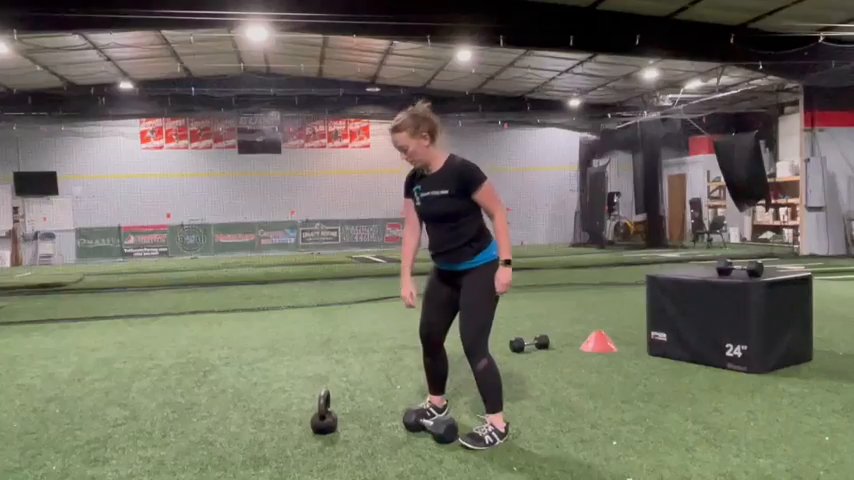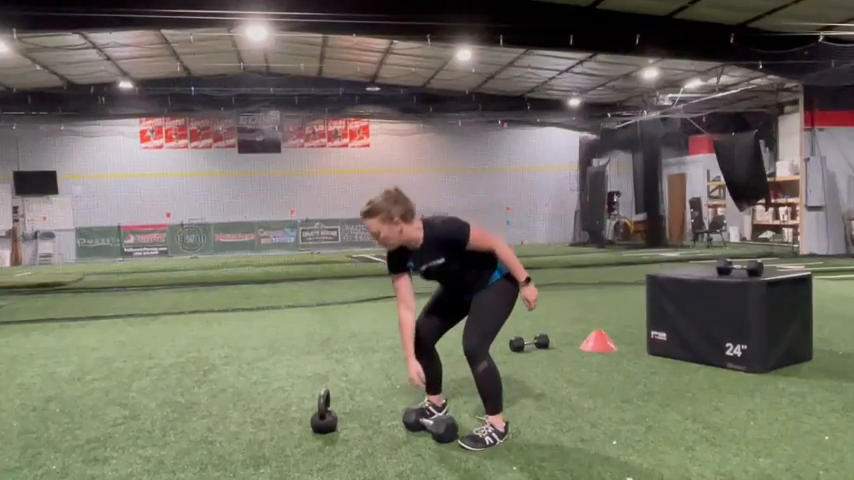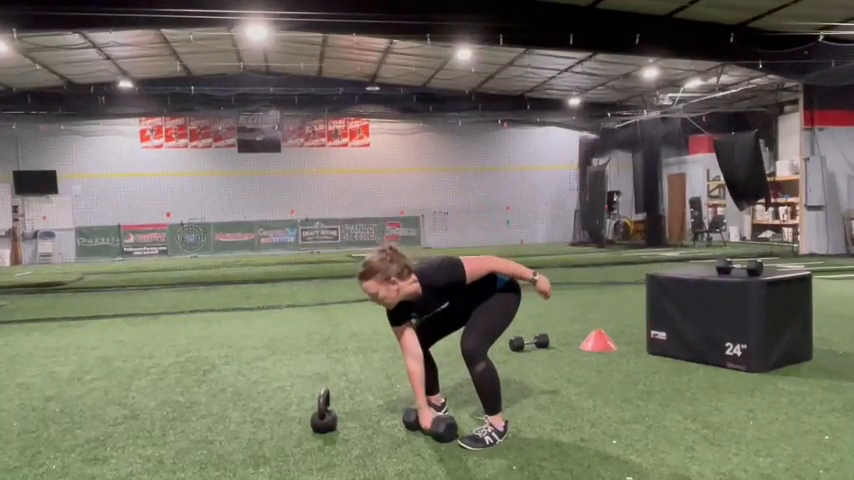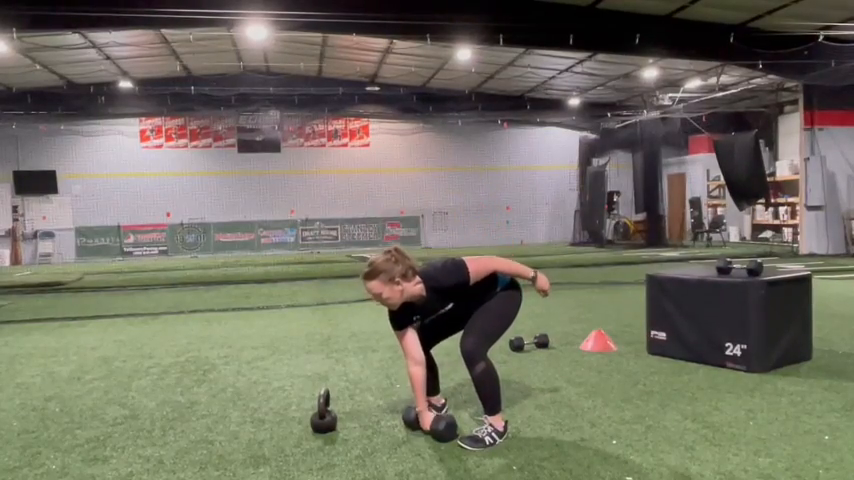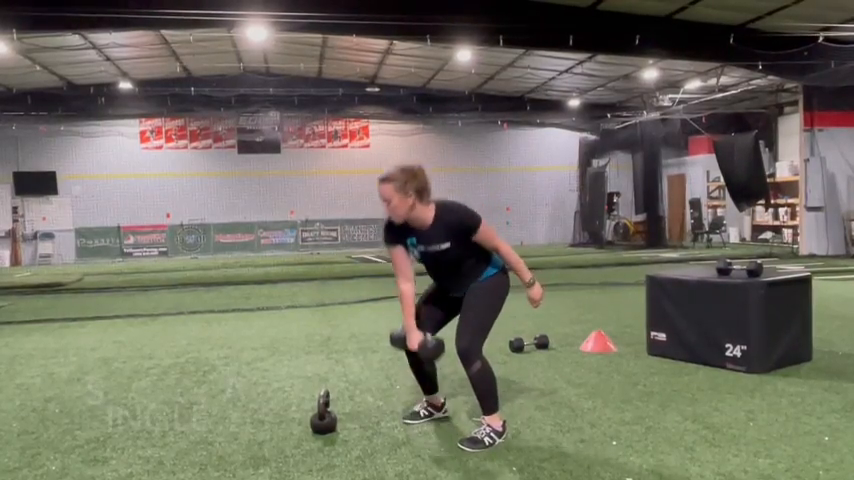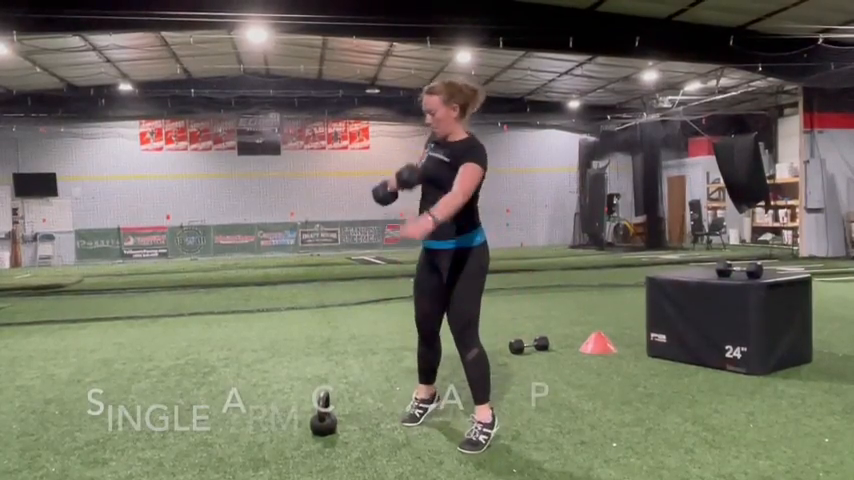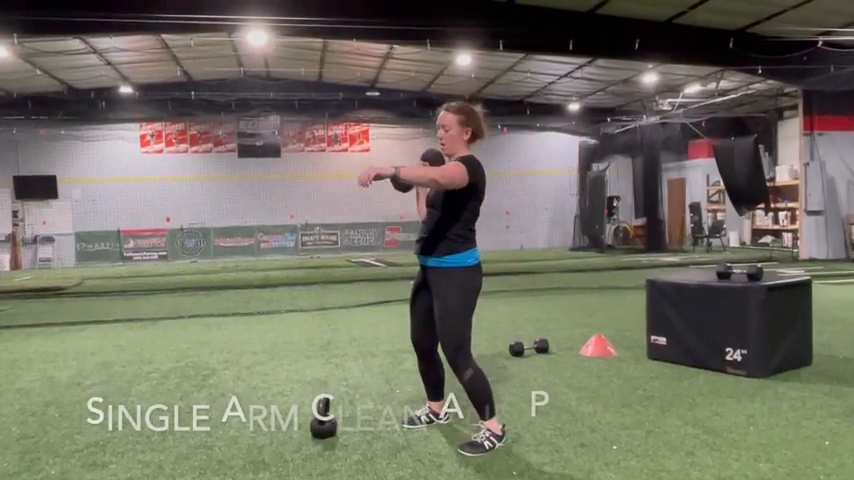
dt=0.4s
person 1, frame 1
left shoulder: (462, 171)
right shoulder: (413, 181)
left elbow: (498, 214)
right elbow: (412, 230)
left wrist: (505, 263)
right wrist: (406, 278)
left hip: (479, 270)
right hip: (444, 272)
left knee: (473, 344)
right knee: (429, 336)
left ankle: (497, 424)
right ankle: (437, 403)
person 1, frame 2
left shoulder: (444, 230)
right shoulder: (398, 255)
left elbow: (496, 244)
right elbow: (406, 308)
left wrist: (525, 282)
right wrist: (411, 360)
left hip: (494, 284)
left knee: (473, 346)
right knee: (422, 336)
left ankle: (497, 425)
right ankle: (436, 403)
person 1, frame 3
left shoulder: (438, 275)
right shoulder: (399, 308)
left elbow: (490, 263)
right elbow: (413, 357)
left wrist: (534, 278)
right wrist: (422, 407)
left hip: (500, 292)
left knee: (471, 348)
right knee: (418, 341)
left ankle: (497, 424)
right ankle: (436, 402)
person 1, frame 4
left shoulder: (441, 277)
right shoulder: (401, 312)
left elbow: (491, 263)
right elbow: (415, 361)
left wrist: (534, 277)
right wrist: (421, 410)
left hip: (501, 294)
left knee: (471, 348)
right knee: (419, 342)
left ankle: (496, 424)
right ankle: (435, 403)
person 1, frame 5
left shoulder: (454, 216)
right shoulder: (396, 230)
left elbow: (500, 247)
right elbow: (405, 282)
left wrist: (530, 282)
right wrist: (411, 329)
left hip: (486, 281)
right hip: (448, 287)
left knee: (466, 346)
right knee: (413, 337)
left ankle: (495, 424)
right ankle: (435, 403)
person 1, frame 6
left shoulder: (472, 150)
right shoulder: (436, 141)
left elbow: (459, 194)
right elbow: (420, 174)
left wrist: (429, 219)
right wrist: (397, 180)
left hip: (465, 252)
right hip: (431, 252)
left knee: (464, 333)
right knee: (425, 327)
left ankle: (485, 417)
right ankle: (426, 395)
person 1, frame 7
left shoulder: (469, 168)
right shoulder: (447, 168)
left elbow: (436, 177)
right elbow: (429, 214)
left wrist: (388, 171)
right wrist: (416, 178)
left hip: (457, 272)
right hip: (430, 269)
left knee: (456, 352)
right knee: (422, 344)
left ankle: (493, 427)
right ankle: (436, 409)
